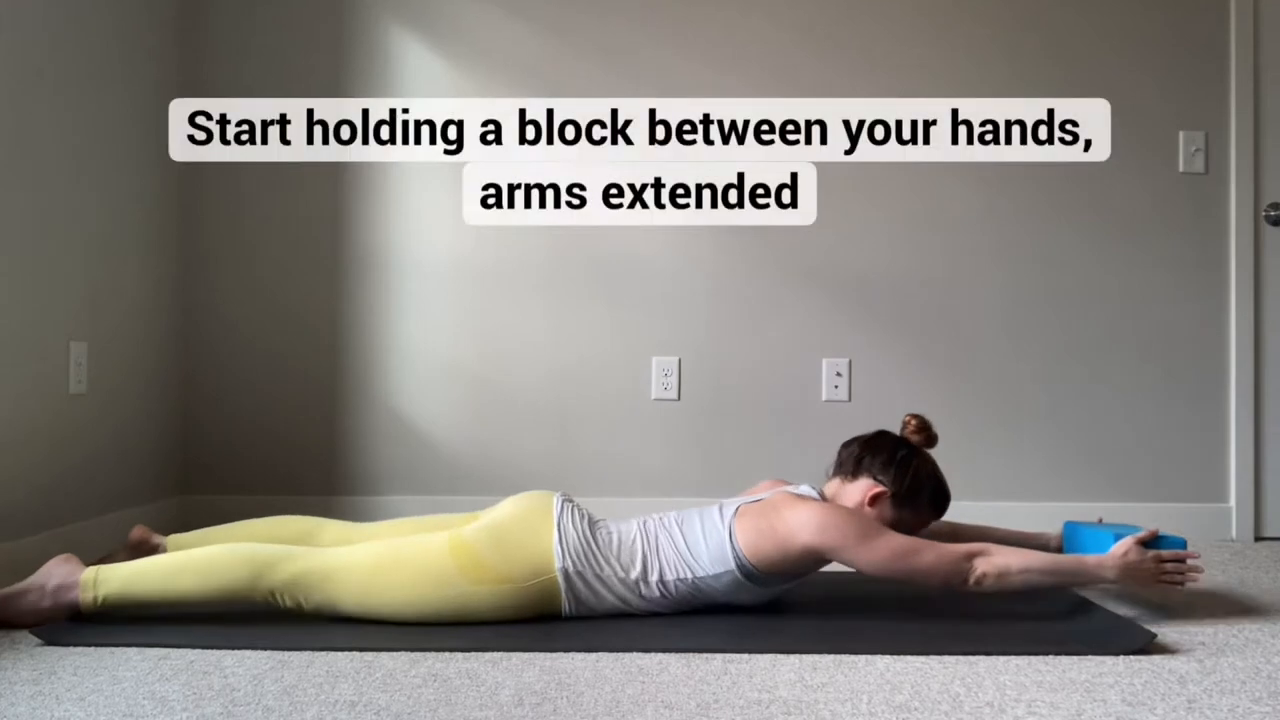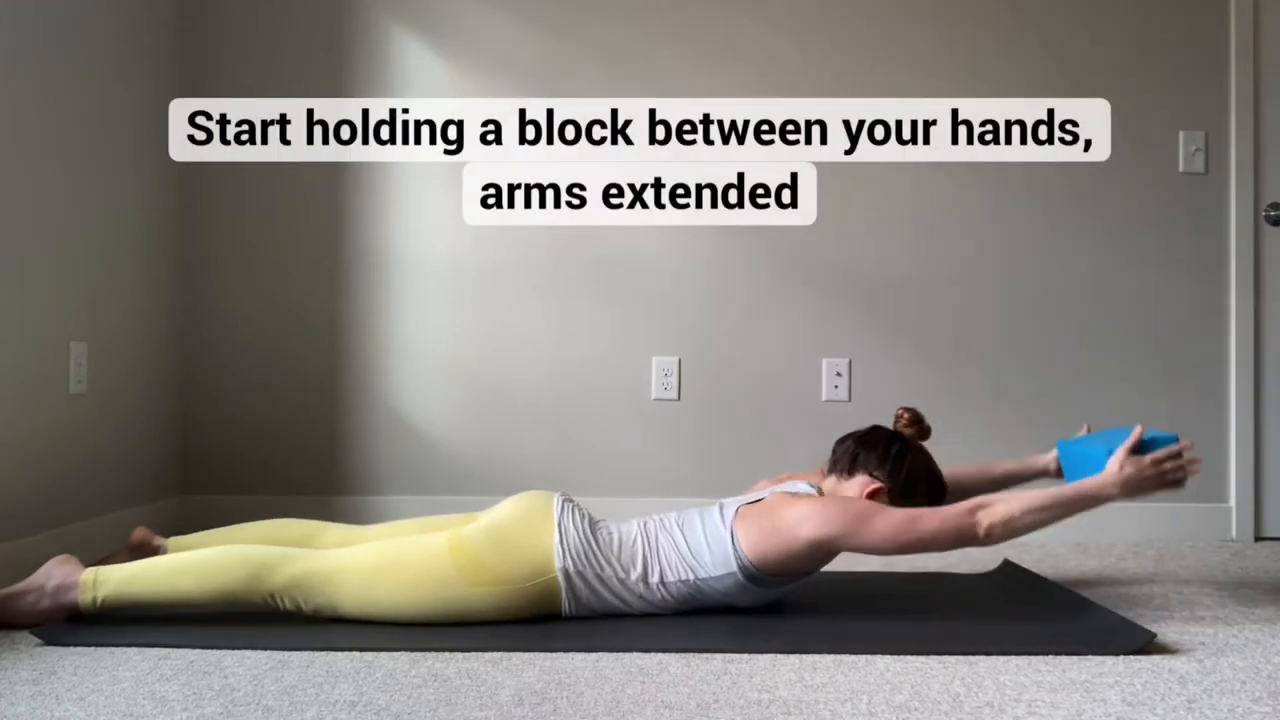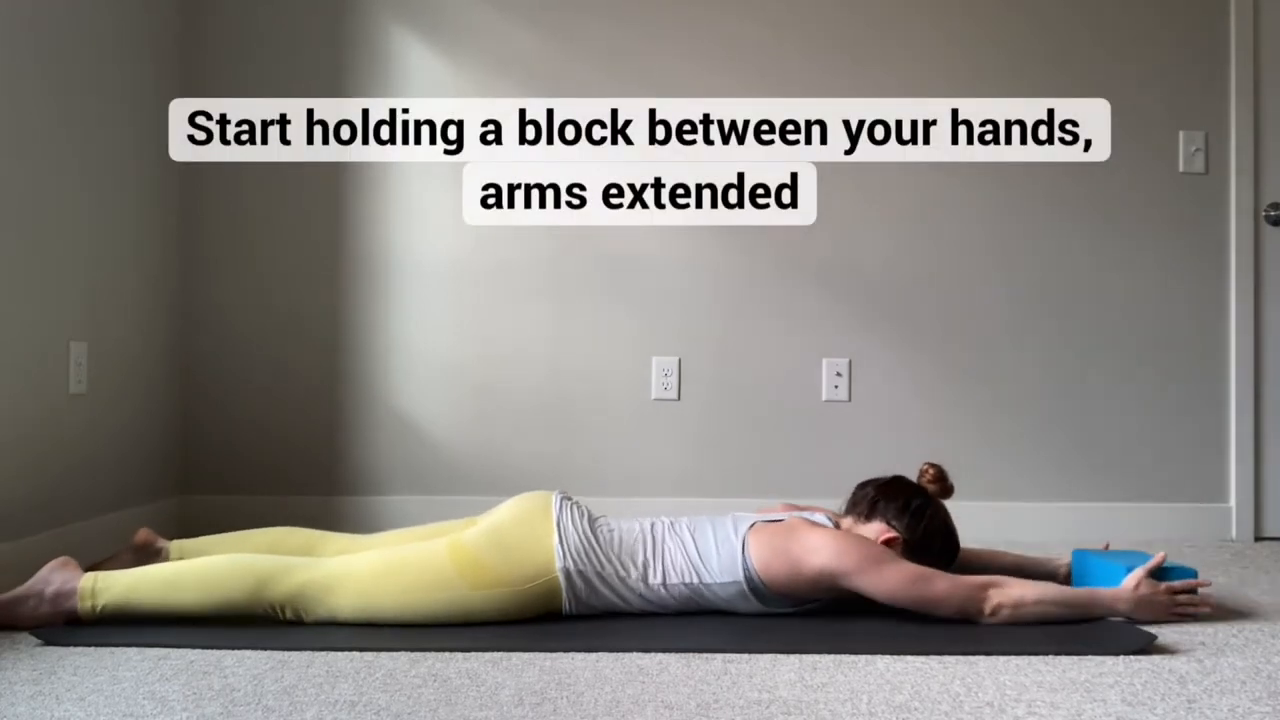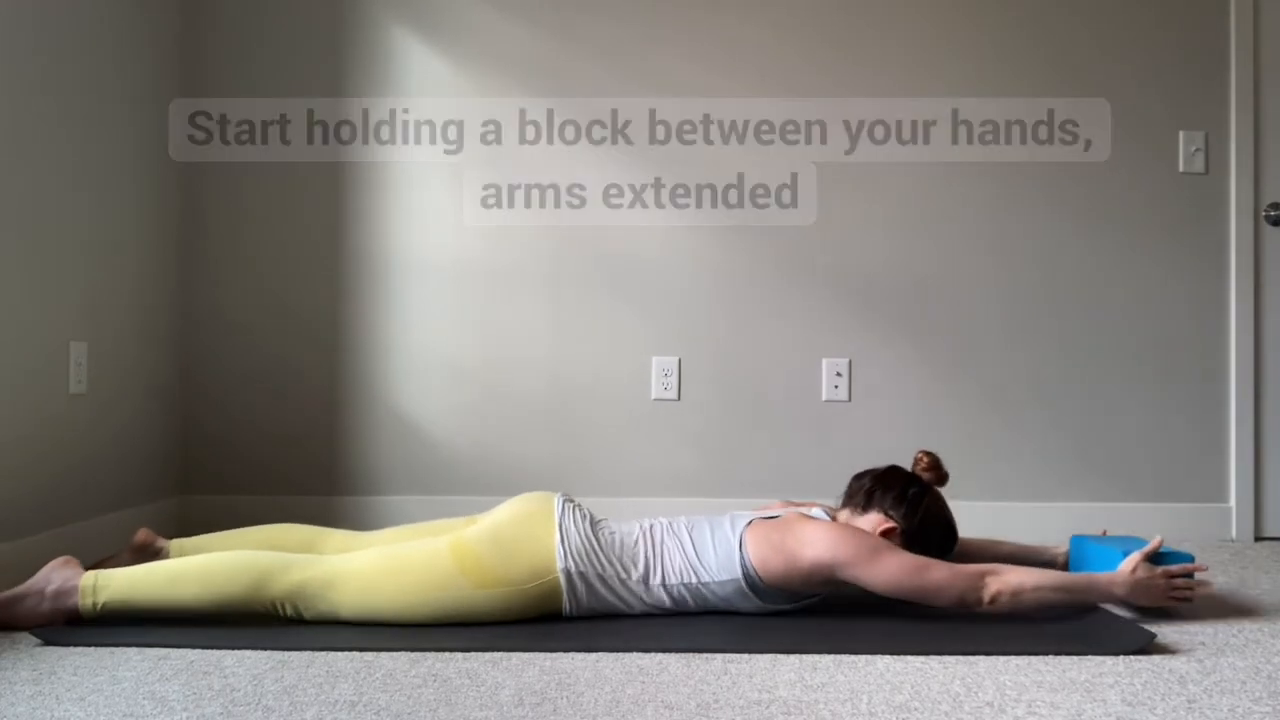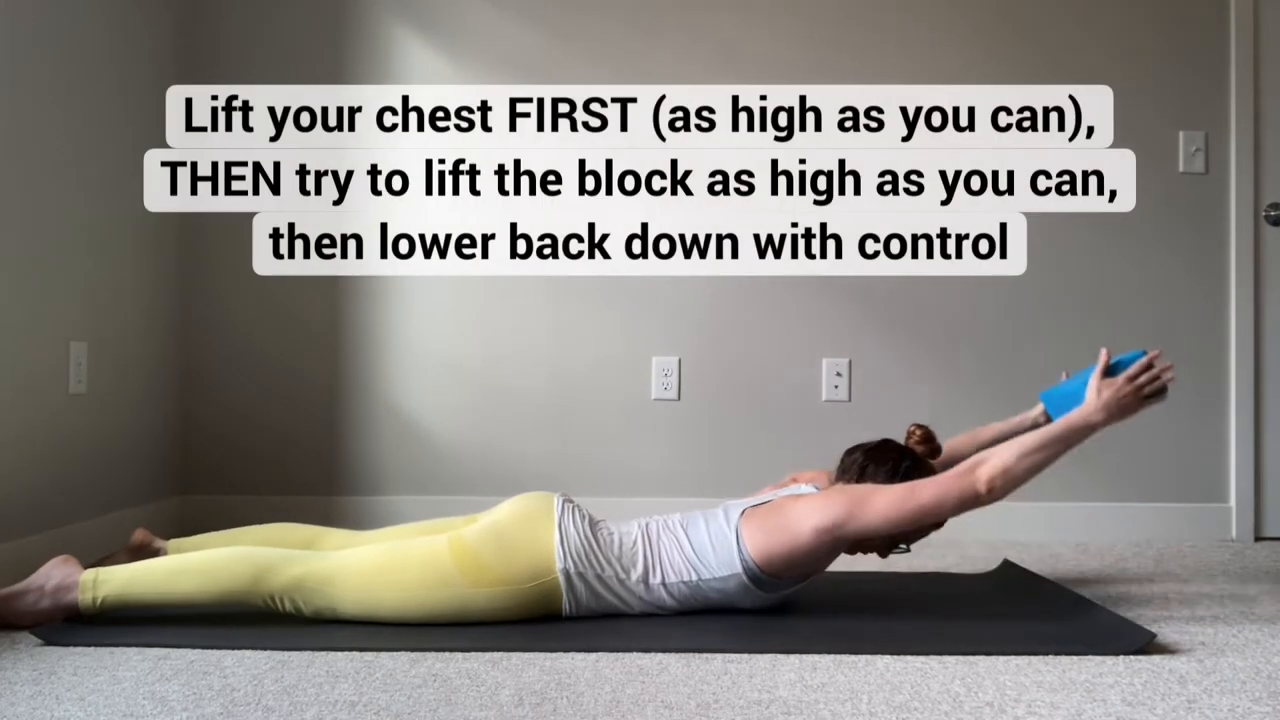
dt=1s
person 1, frame 1
left shoulder: (799, 494)
right shoulder: (819, 529)
left elbow: (937, 532)
right elbow: (964, 573)
left wrist: (1063, 534)
right wrist: (1103, 575)
left hip: (540, 527)
right hip: (538, 569)
left knee: (335, 542)
right knee: (307, 583)
left ankle: (158, 548)
person 1, frame 2
left shoulder: (811, 483)
right shoulder: (824, 522)
left elbow: (936, 485)
right elbow: (972, 527)
left wrist: (1049, 459)
right wrist: (1107, 487)
left hip: (543, 529)
right hip: (540, 570)
left knee: (333, 545)
right knee: (307, 584)
left ankle: (157, 552)
person 1, frame 3
left shoulder: (815, 519)
right shoulder: (833, 555)
left elbow: (949, 552)
right elbow: (975, 601)
left wrist: (1075, 561)
right wrist: (1116, 603)
left hip: (545, 531)
right hip: (542, 567)
left knee: (340, 551)
right knee: (311, 591)
left ankle: (164, 553)
person 1, frame 4
left shoulder: (817, 518)
right shoulder: (831, 550)
left elbow: (946, 543)
right elbow: (976, 592)
left wrist: (1080, 549)
right wrist: (1115, 590)
left hip: (544, 531)
right hip: (543, 568)
left knee: (342, 549)
right knee: (310, 589)
left ankle: (165, 552)
person 1, frame 5
left shoulder: (813, 485)
right shoulder: (825, 518)
left elbow: (933, 463)
right elbow: (967, 493)
left wrist: (1043, 411)
right wrist: (1092, 418)
left hip: (541, 530)
right hip: (539, 569)
left knee: (336, 548)
right knee: (308, 588)
left ankle: (160, 550)
